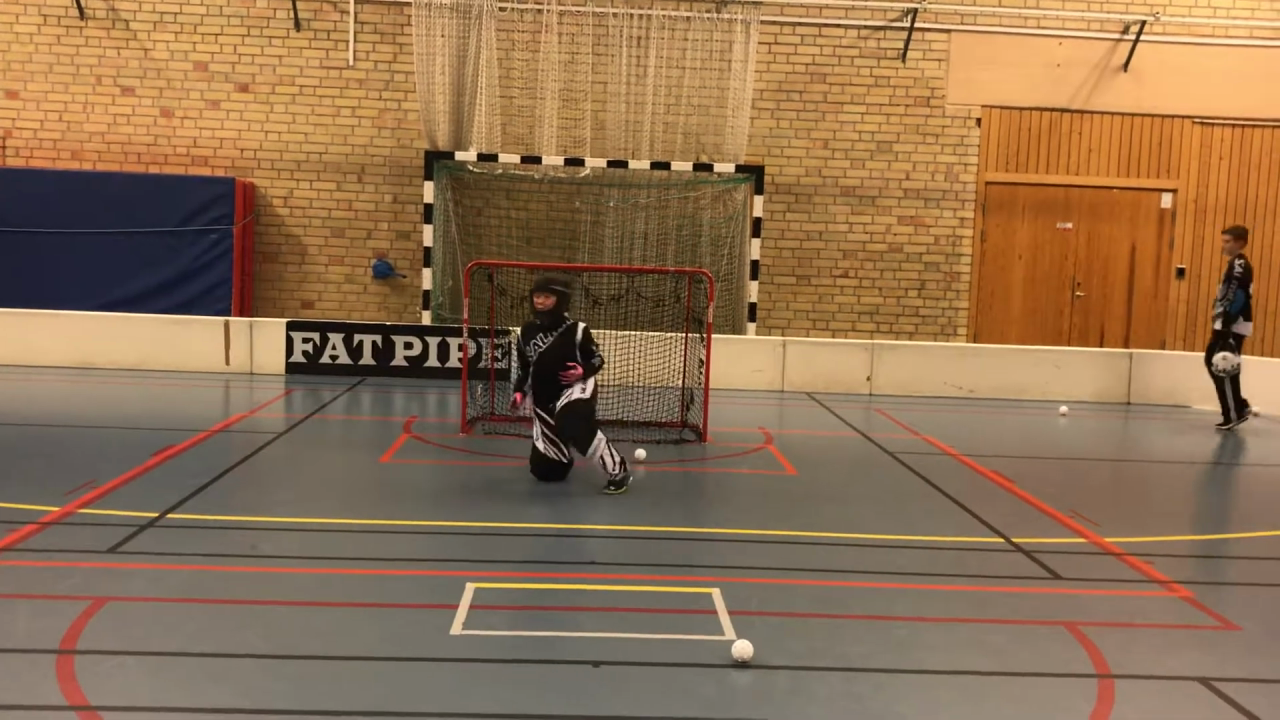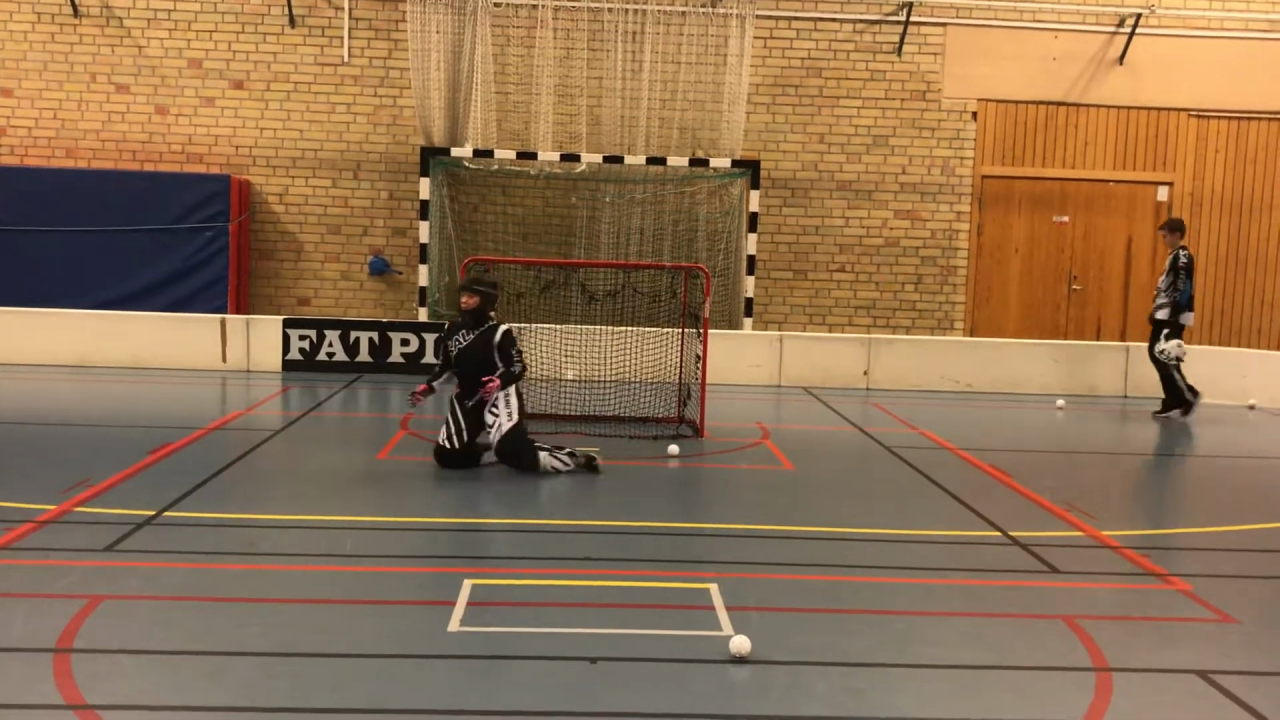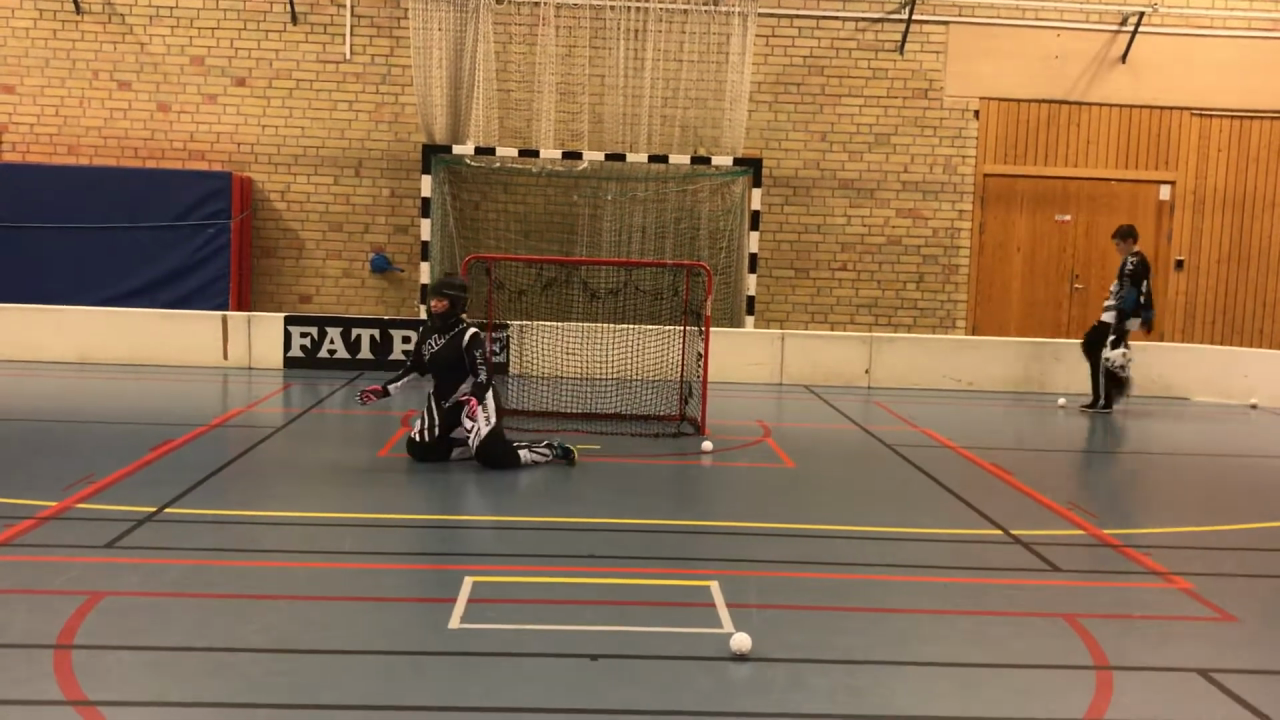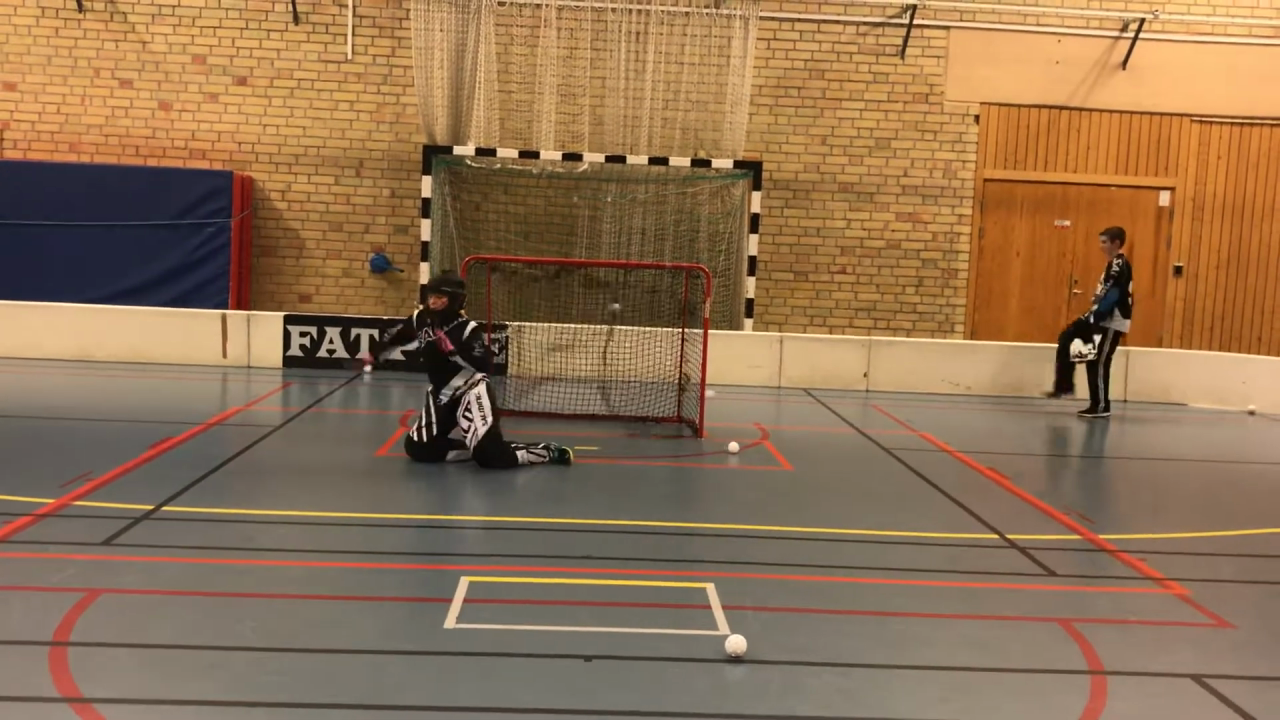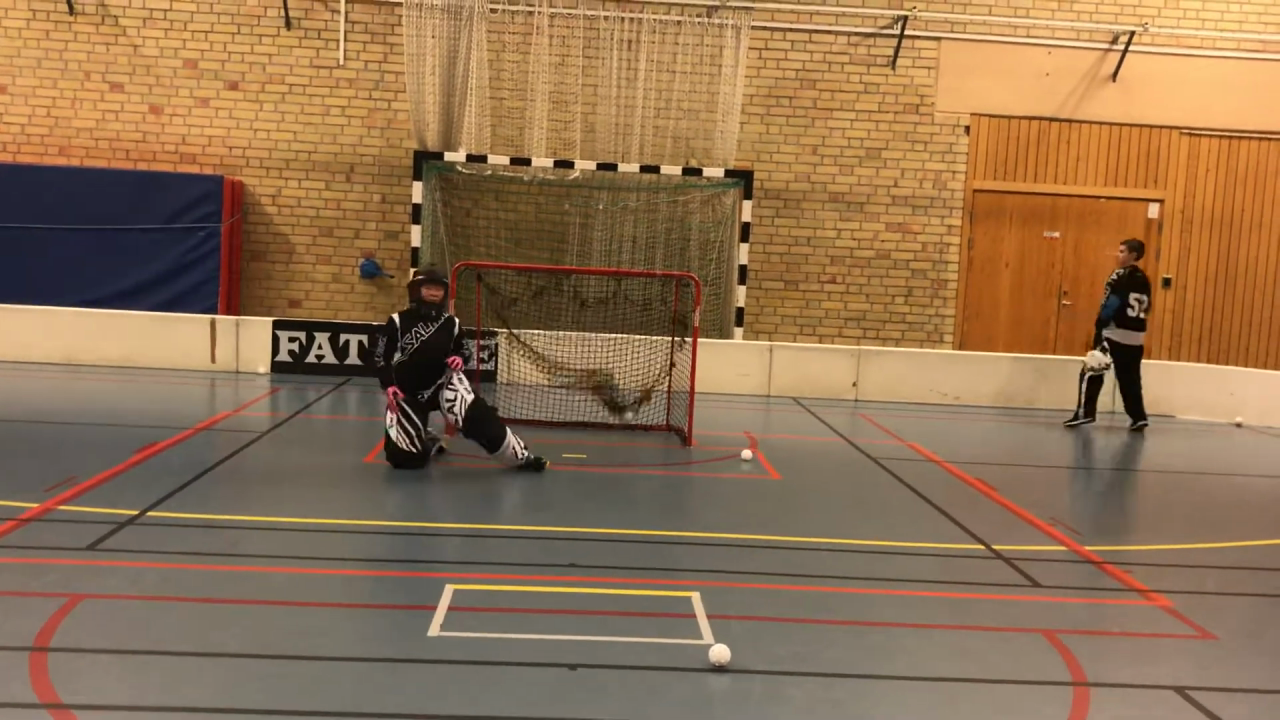
dt=0.5s
person 1, frame 1
left shoulder: (577, 330)
right shoulder: (526, 332)
left elbow: (597, 360)
right elbow: (523, 369)
left wrist: (582, 371)
right wrist: (519, 392)
left hip: (575, 388)
right hip: (544, 401)
left knee: (572, 421)
right knee: (546, 470)
left ankle: (618, 471)
right ankle: (561, 449)
person 1, frame 2
left shoulder: (500, 332)
right shoulder: (452, 329)
left elbow: (518, 367)
right elbow: (445, 365)
left wrist: (500, 381)
right wrist: (429, 386)
left hip: (498, 395)
right hip: (466, 399)
left knee: (512, 447)
right knee: (446, 456)
left ankle: (573, 459)
right ankle: (496, 448)
person 1, frame 3
left shoulder: (469, 335)
right shoulder: (427, 331)
left elbow: (483, 375)
right elbow: (414, 368)
left wrist: (475, 398)
right wrist: (384, 389)
left hip: (474, 399)
right hip: (443, 400)
left knee: (493, 456)
right knee: (418, 448)
left ankle: (552, 450)
right ankle: (475, 445)
person 1, frame 4
left shoulder: (469, 329)
right shoulder: (421, 319)
left elbow: (483, 365)
right elbow: (395, 337)
left wrist: (453, 351)
right wrist: (374, 353)
left hip: (470, 393)
right hip: (440, 395)
left knee: (492, 455)
right knee: (417, 449)
left ankle: (550, 452)
right ankle: (471, 446)
person 1, frame 5
left shoulder: (451, 323)
right shoulder: (398, 321)
left elbow: (461, 350)
right elbow: (381, 357)
left wrist: (458, 358)
right wrist: (388, 386)
left hip: (444, 383)
right hip: (407, 393)
left knee: (478, 417)
right knee: (402, 457)
left ankle: (522, 457)
right ankle: (430, 444)
person 2, frame 1
left shoulder: (1239, 265)
right shoulder: (1237, 264)
left elbow: (1237, 297)
left wrist: (1226, 325)
left hip: (1233, 325)
right hip: (1229, 325)
right knee: (1215, 364)
left ankle: (1232, 415)
right ankle: (1238, 408)
person 2, frame 2
left shoulder: (1182, 257)
right shoulder: (1175, 256)
left elbow: (1182, 289)
left wrist: (1174, 319)
right wrist: (1156, 310)
left hip: (1173, 316)
right hip: (1166, 314)
left knee: (1161, 354)
right knee: (1160, 355)
left ankle: (1188, 396)
right ankle: (1174, 403)
person 2, frame 3
left shoulder: (1131, 263)
right shoulder: (1141, 261)
left elbow: (1128, 296)
right elbow: (1146, 292)
left wrist: (1120, 324)
right wrist: (1147, 317)
left hip: (1116, 318)
right hip: (1116, 318)
left knee: (1102, 356)
right knee: (1089, 345)
left ankle: (1102, 402)
right ankle: (1118, 384)
person 2, frame 4
left shoulder: (1117, 265)
right shoulder: (1121, 264)
left elbow: (1110, 296)
left wrist: (1094, 319)
left hip: (1110, 322)
right hip: (1103, 320)
left knee: (1097, 362)
right knee: (1066, 338)
left ankle: (1101, 406)
right ankle: (1063, 386)
person 2, frame 5
left shoulder: (1120, 275)
right shoulder: (1145, 279)
left elbow: (1111, 304)
left wrist: (1099, 328)
left hip: (1115, 332)
right hip: (1137, 335)
left knee: (1093, 371)
right knee: (1130, 379)
left ankle: (1084, 413)
right ankle: (1138, 418)
